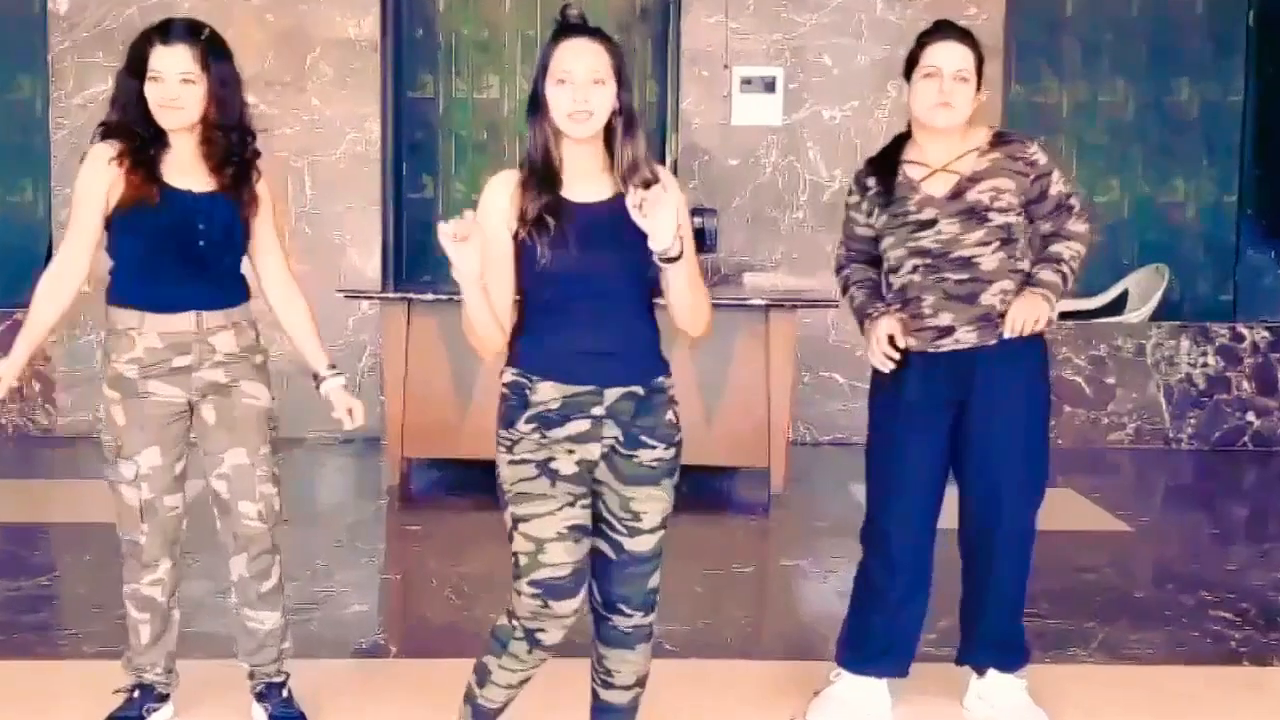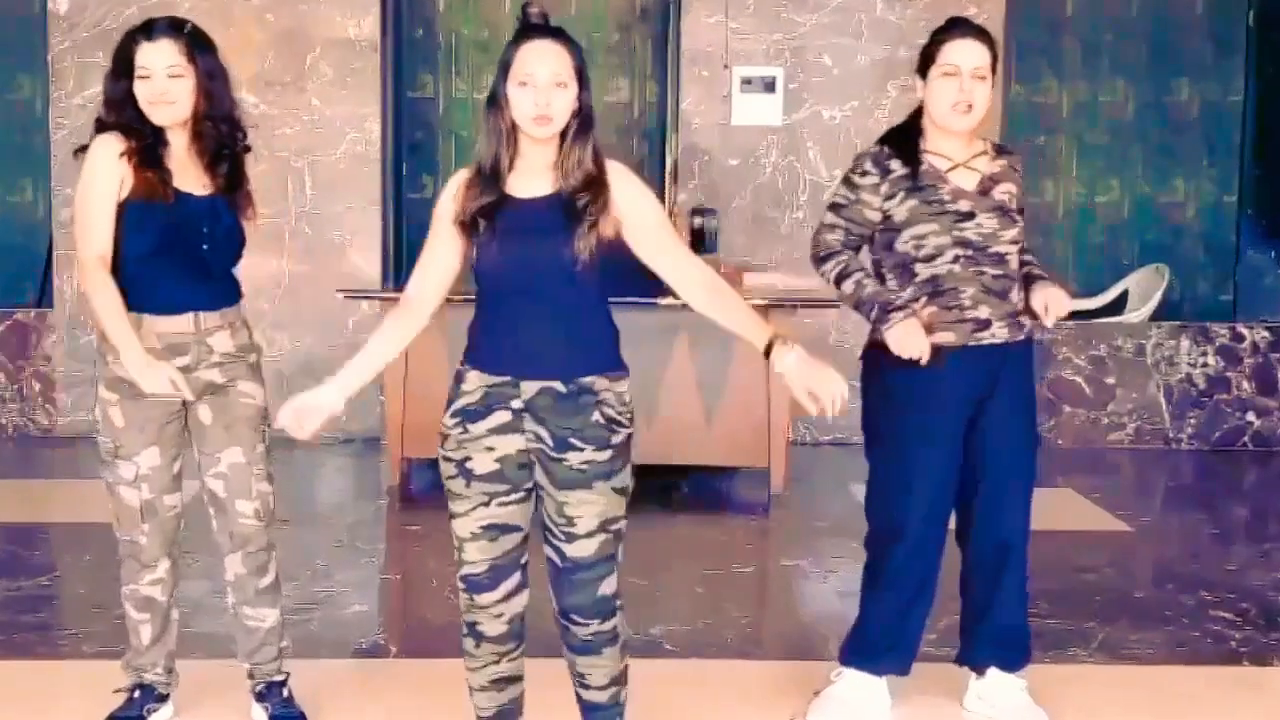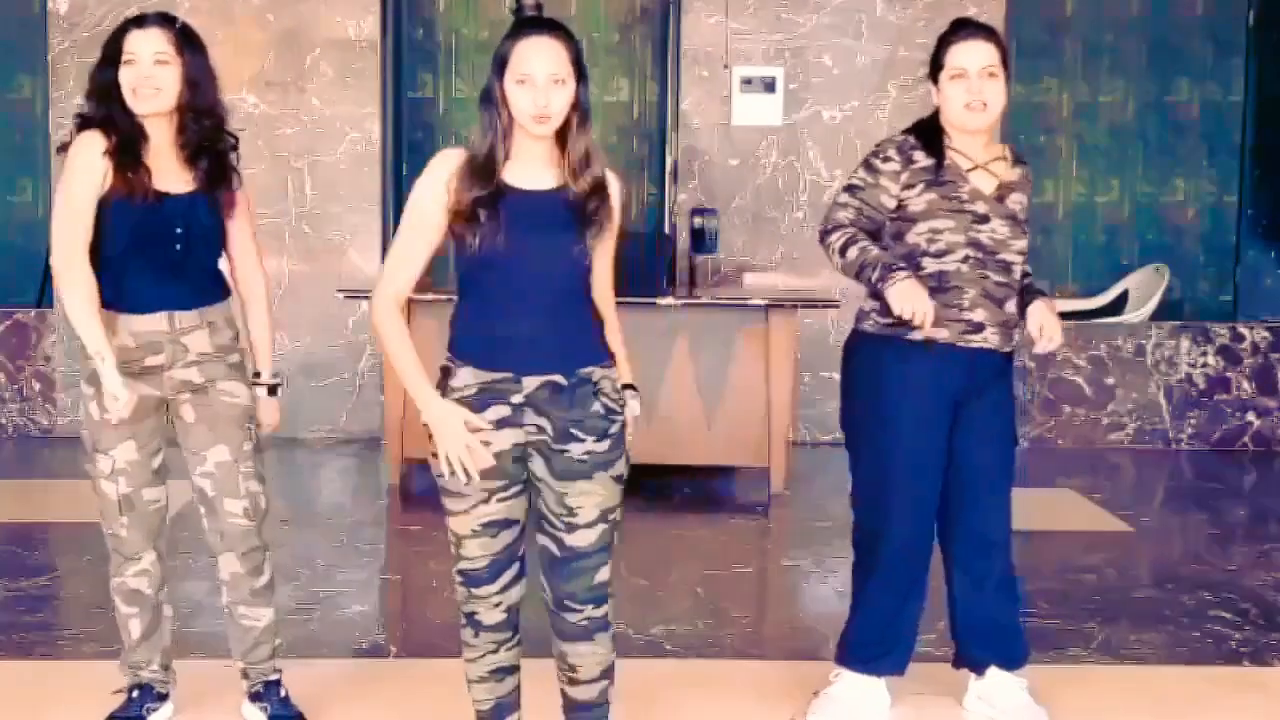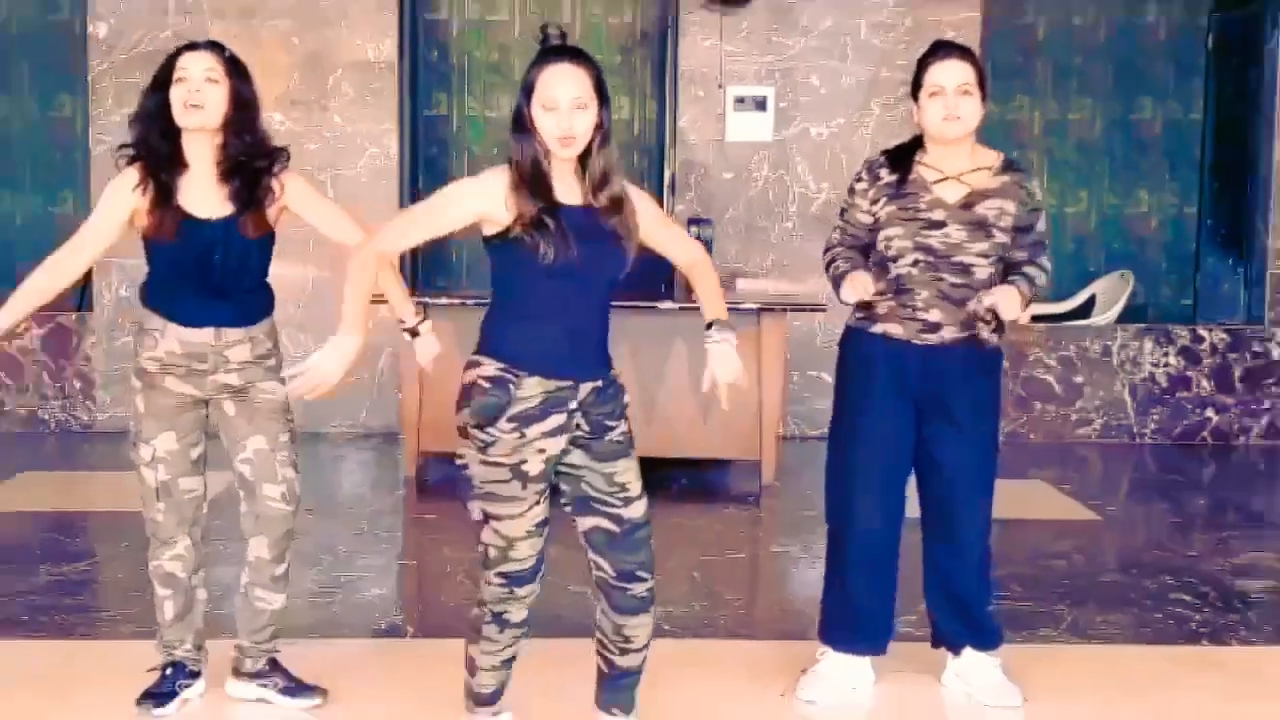
dt=0.4s
person 1, frame 1
left shoulder: (654, 188)
right shoulder: (510, 193)
left elbow: (694, 322)
right elbow: (490, 339)
left wrist: (668, 243)
right wrist: (469, 278)
left hip: (643, 413)
right hip: (543, 409)
left knee: (631, 607)
right knee: (547, 602)
person 1, frame 2
left shoulder: (610, 185)
right shoulder: (468, 191)
left elbow: (689, 277)
right elbow: (416, 305)
left wrist: (777, 347)
right wrist: (338, 387)
left hip: (585, 406)
right hip: (484, 405)
left knee: (587, 603)
right knee: (487, 600)
person 1, frame 3
left shoulder: (595, 186)
right shoulder: (454, 175)
right elbow: (388, 299)
left wrist: (623, 392)
right wrist: (431, 405)
left hip: (579, 400)
right hip: (477, 401)
left knee: (580, 595)
right knee: (486, 594)
person 1, frame 4
left shoulder: (619, 201)
right shoulder: (498, 191)
left elbow: (695, 259)
right elbow: (374, 249)
left wrist: (718, 330)
right wrist: (349, 337)
left hip: (595, 403)
right hip: (509, 404)
left knee: (632, 577)
right knee: (513, 582)
person 2, frame 1
left shoulder: (243, 170)
right shoulder: (114, 160)
left elbow: (278, 279)
right elbow: (70, 263)
left wrist: (327, 374)
left hip: (232, 352)
right hip: (142, 357)
left knee: (253, 519)
right knee: (148, 527)
person 2, frame 2
left shoulder: (225, 164)
right shoulder: (114, 154)
right elbow: (94, 263)
left wrist: (247, 361)
right wrist: (130, 352)
left hip: (226, 350)
right hip: (140, 358)
left knee: (248, 520)
right knee: (145, 530)
person 2, frame 3
left shoulder: (215, 163)
right shoulder: (96, 150)
left elbow: (250, 275)
right elbow: (70, 264)
left wrist: (267, 377)
right wrist: (109, 370)
left hip: (210, 349)
right hip: (120, 352)
left knee: (239, 515)
right knee: (131, 528)
person 2, frame 4
left shoulder: (267, 180)
right shoulder: (143, 181)
left elbow: (360, 240)
right elbow: (70, 259)
left wrist: (412, 322)
left hip: (250, 356)
right hip: (167, 358)
left knee: (274, 502)
right knee: (171, 514)
left ankle: (256, 661)
right ankle: (182, 662)
person 3, frame 1
left shoulder: (1019, 158)
right shoulder: (877, 177)
left elbow: (1071, 224)
right elbow: (854, 259)
left wrist: (1042, 289)
right wrist: (873, 312)
left hip: (1004, 365)
right hip: (910, 373)
left knee: (1001, 520)
right knee: (895, 523)
person 3, frame 2
left shoulder: (1007, 167)
right shoulder: (884, 165)
right elbow: (832, 248)
left wrist: (1038, 283)
right wrist: (886, 314)
left hip: (1005, 367)
right hip: (917, 369)
left knee: (1001, 522)
right knee: (907, 521)
person 3, frame 3
left shoulder: (1016, 174)
right shoulder: (903, 157)
right elbow: (840, 228)
left wrist: (1034, 301)
right wrist: (889, 278)
left hip: (986, 372)
right hip: (899, 361)
left knee: (984, 523)
right knee: (896, 518)
person 3, frame 4
left shoulder: (1014, 184)
right shoulder: (883, 174)
left elbow: (1033, 258)
right elbow: (842, 244)
left wrist: (1017, 290)
right wrist: (851, 277)
left hip: (967, 366)
right hip: (878, 358)
left knee: (961, 507)
right knee: (863, 503)
left ankle: (971, 652)
right ankle: (848, 652)
